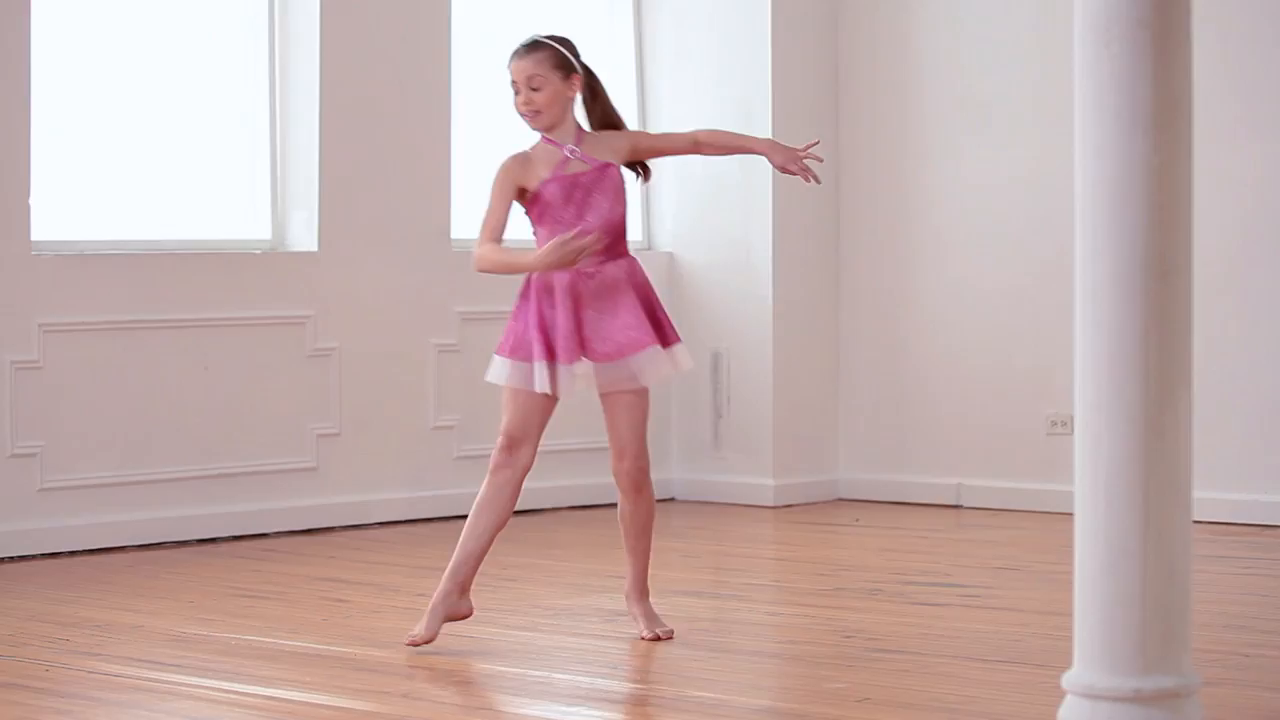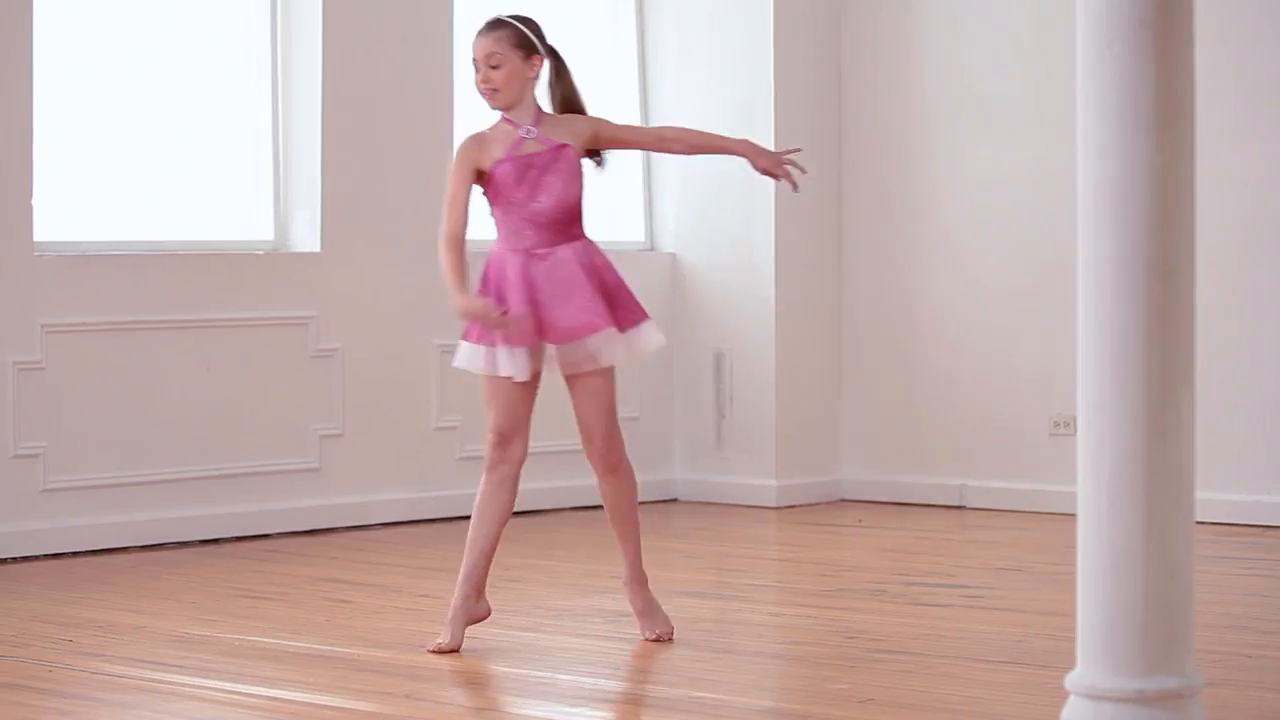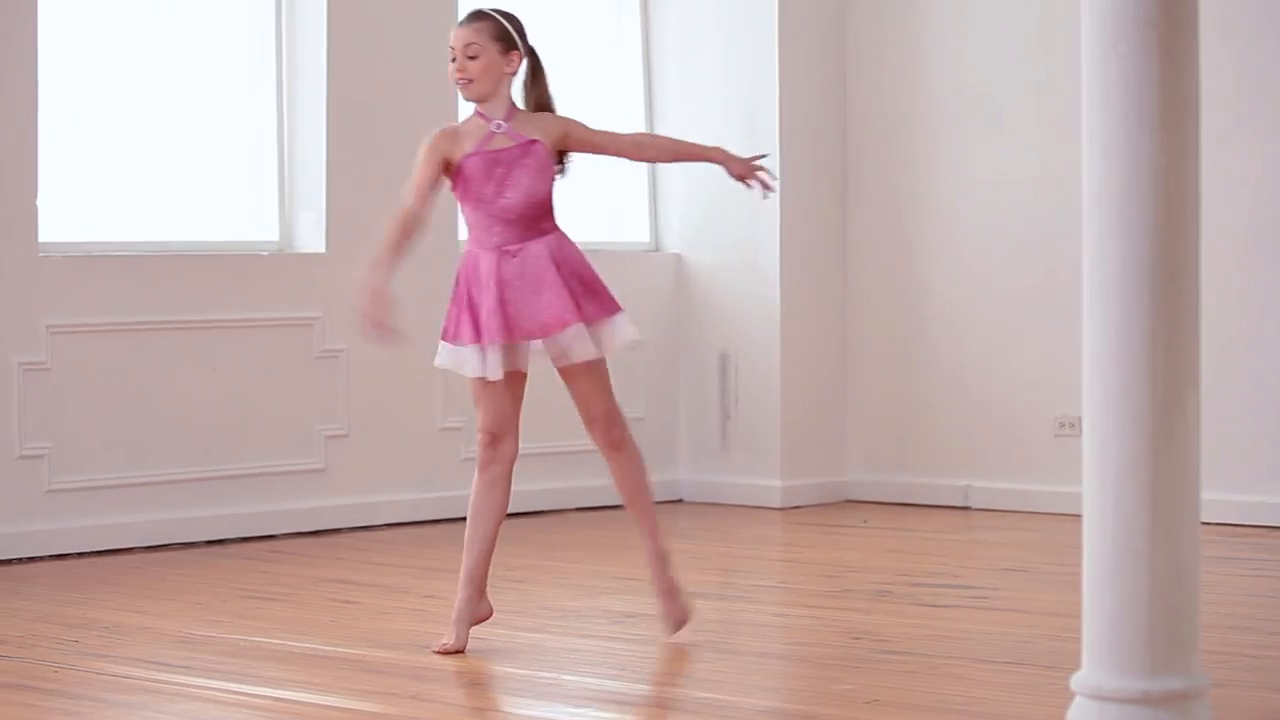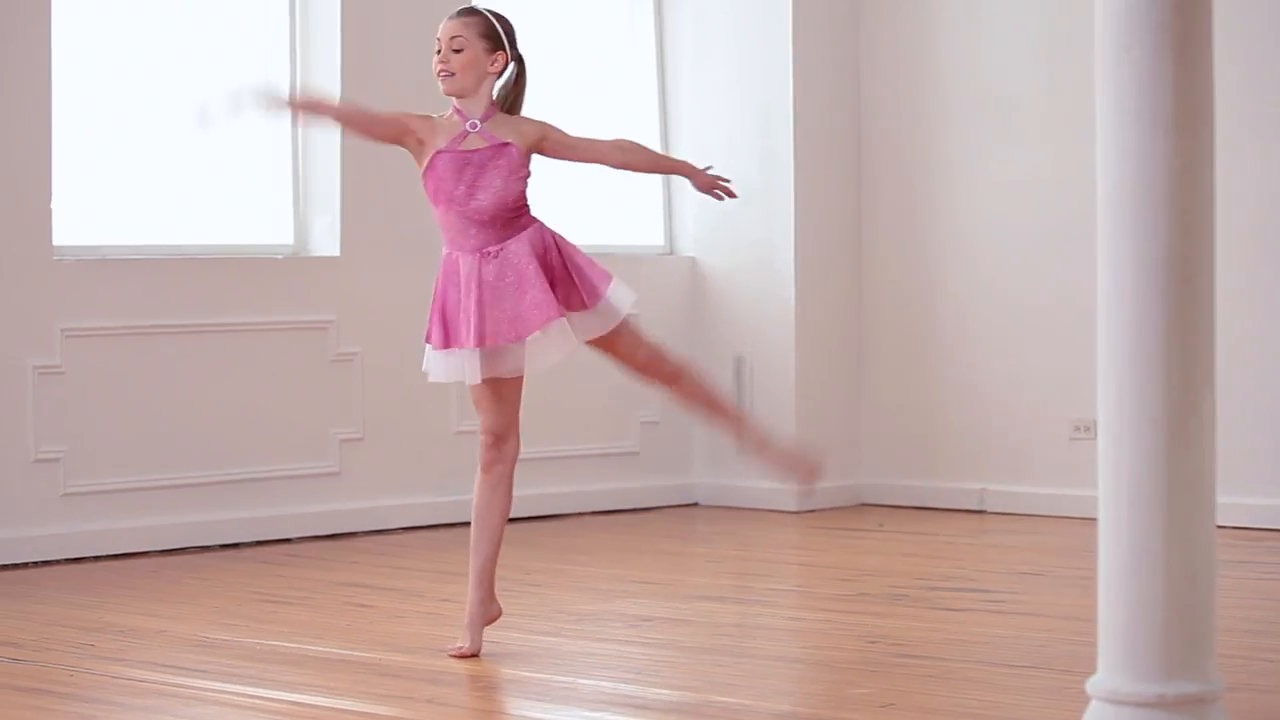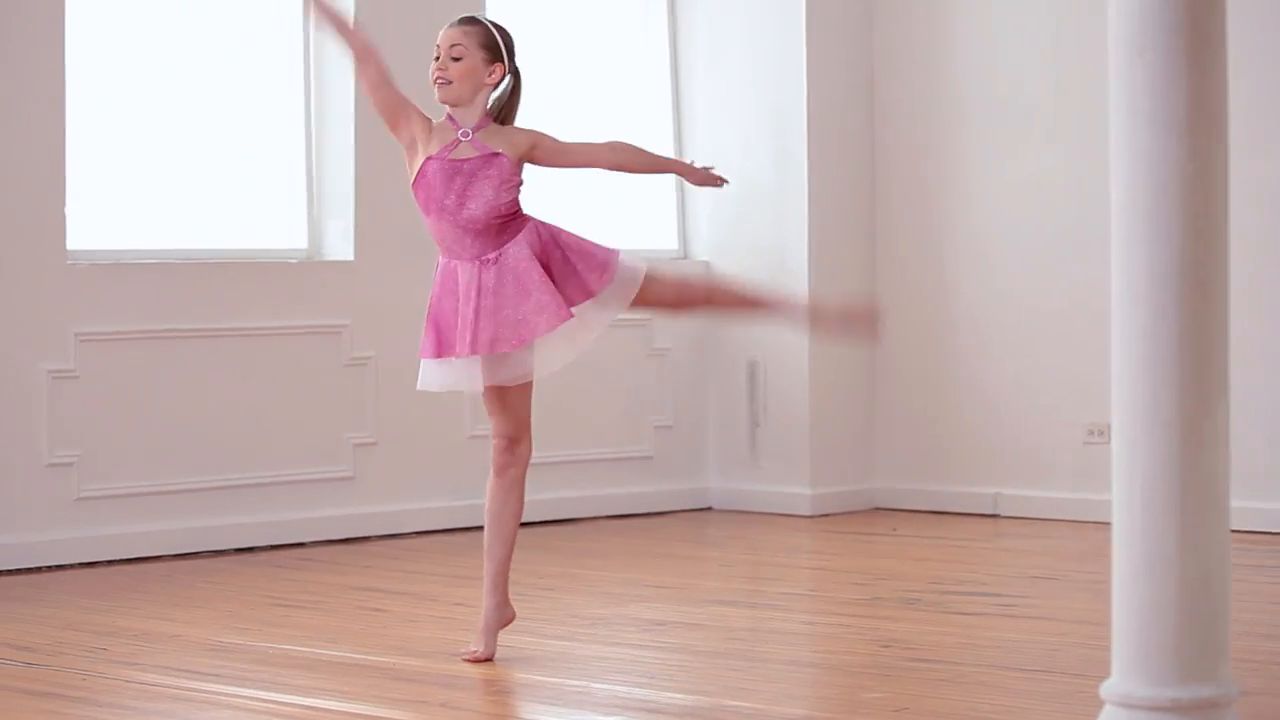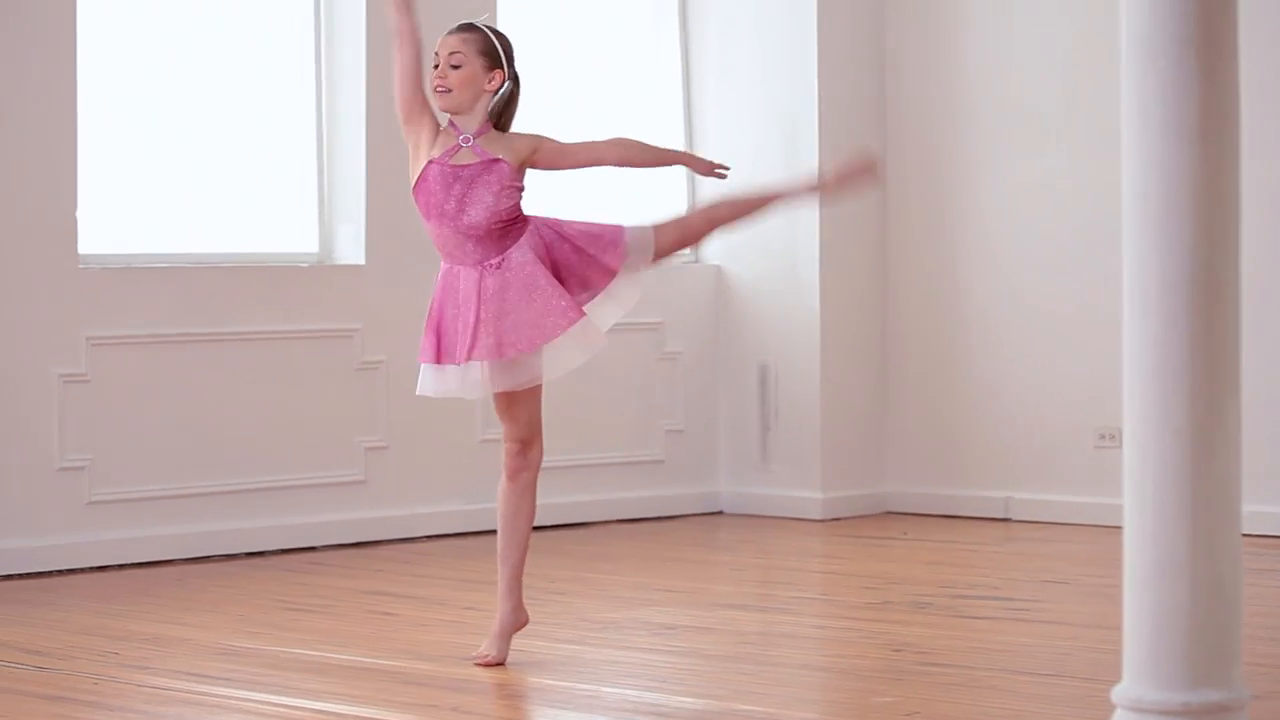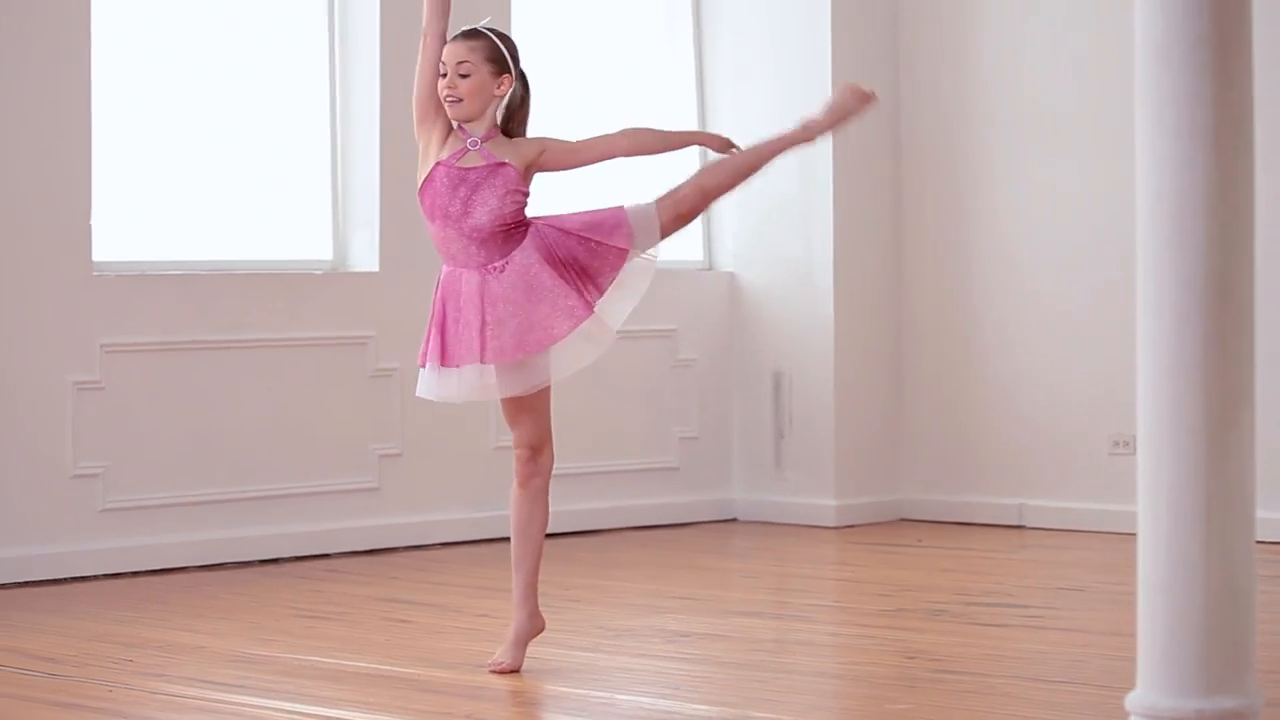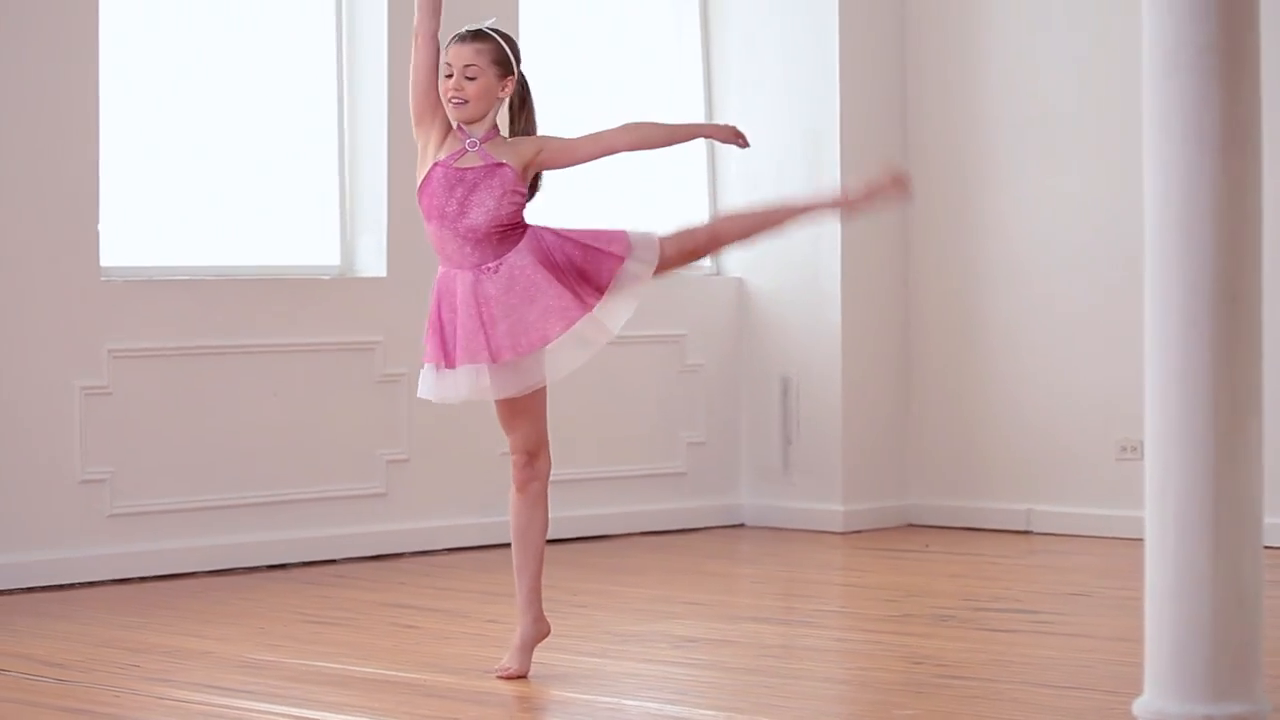
dt=0.1s
person 1, frame 1
left shoulder: (612, 147)
right shoulder: (517, 168)
left elbow: (689, 141)
right elbow: (483, 255)
left wrist: (767, 145)
right wrist: (546, 257)
left hip: (617, 304)
right hip: (550, 313)
left knee: (631, 467)
right knee: (511, 454)
left ankle: (637, 593)
right ankle: (451, 592)
person 1, frame 2
left shoulder: (576, 129)
right shoulder: (476, 150)
left elbow: (664, 137)
right elbow: (450, 235)
left wrist: (749, 148)
right wrist: (462, 297)
left hip: (578, 290)
right hip: (513, 297)
left knee: (604, 449)
right knee: (503, 448)
left ankle: (638, 588)
right ankle: (468, 597)
person 1, frame 3
left shoulder: (550, 130)
right shoulder: (447, 143)
left elbow: (636, 143)
right elbow: (410, 215)
left wrist: (719, 156)
right wrist: (377, 280)
left hip: (556, 279)
right hip: (489, 291)
left knee: (605, 425)
right knee: (494, 442)
left ankle: (659, 564)
right ankle: (470, 597)
person 1, frame 4
left shoulder: (523, 132)
right shoulder: (422, 131)
left elbow: (609, 151)
right elbow: (361, 117)
left wrist: (685, 169)
right wrist: (298, 103)
left hip: (538, 270)
right hip: (472, 290)
left knee: (649, 360)
right knee: (495, 443)
left ankle: (759, 439)
right ankle: (479, 600)
person 1, frame 5
left shoulder: (512, 143)
right shoulder: (416, 135)
left elbow: (602, 152)
right elbow: (374, 70)
left wrist: (678, 167)
left hip: (540, 270)
right hip: (475, 296)
left knee: (678, 292)
right knee: (508, 446)
left ankle: (809, 311)
right ankle: (494, 603)
person 1, frame 6
left shoulder: (513, 149)
right shoulder: (420, 137)
left elbow: (610, 149)
left wrist: (681, 156)
left hip: (545, 270)
right hip: (482, 304)
left knee: (677, 233)
right knee: (521, 449)
left ankle: (809, 189)
right ankle: (509, 607)
person 1, frame 7
left shoulder: (525, 154)
right shoulder: (432, 138)
left elbow: (618, 143)
left wrist: (695, 134)
left hip: (548, 272)
right hip: (484, 305)
left knee: (672, 209)
right knee: (530, 457)
left ankle: (810, 129)
right ankle: (524, 613)
person 1, frame 8
left shoulder: (524, 152)
right shoulder: (431, 137)
left elbow: (621, 138)
left wrist: (702, 128)
left hip: (542, 278)
right hip: (478, 309)
left knee: (691, 242)
right knee: (528, 461)
left ankle: (837, 204)
right ankle: (529, 618)
